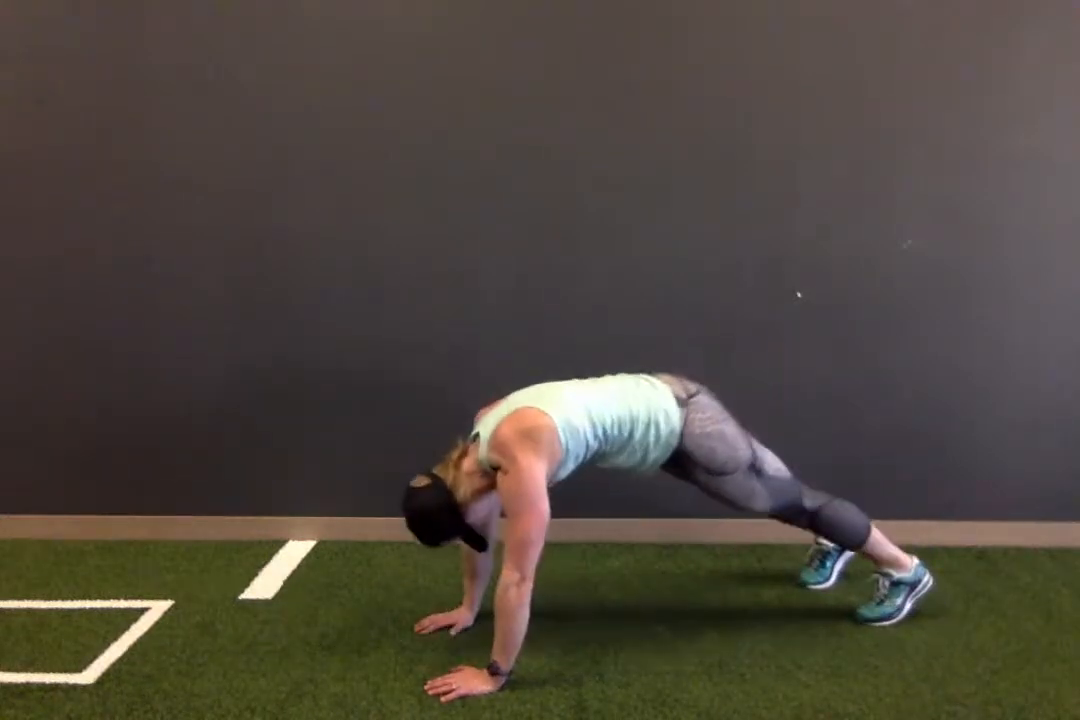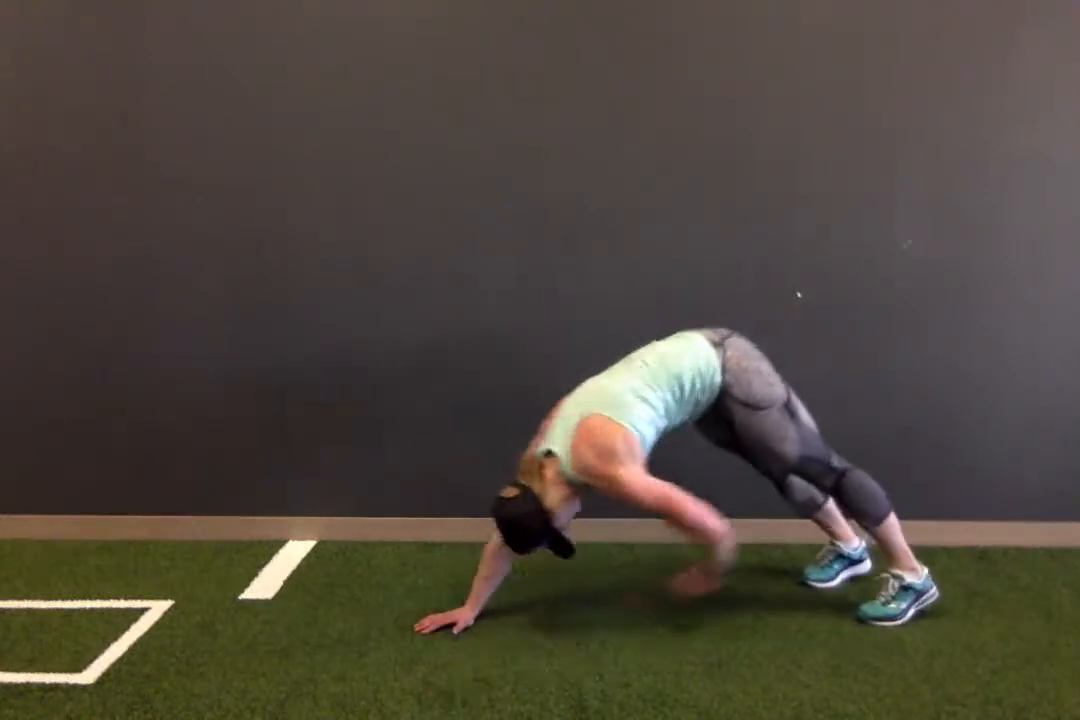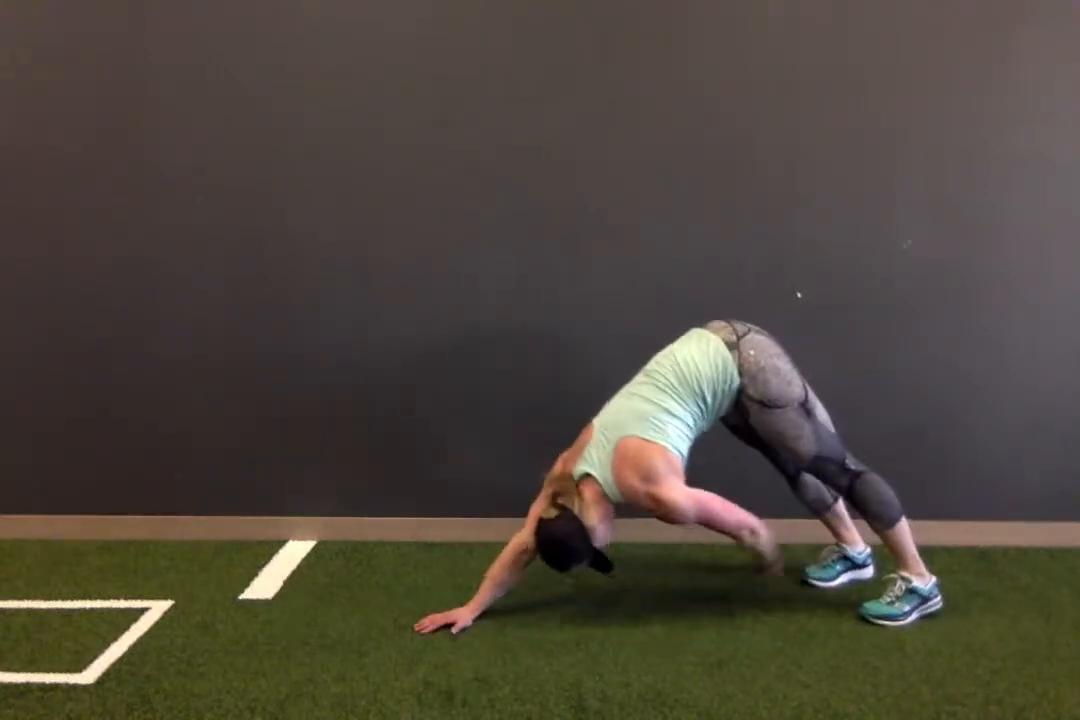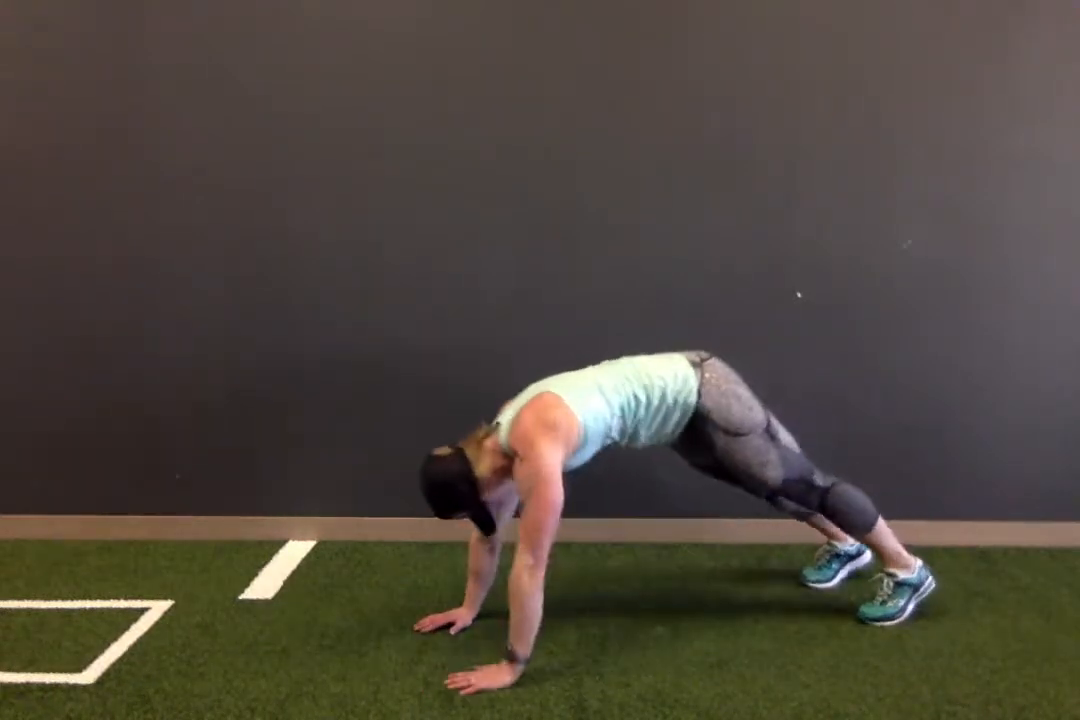
dt=0.5s
person 1, frame 1
left shoulder: (518, 458)
right shoulder: (483, 432)
left elbow: (517, 577)
right elbow: (477, 530)
left wrist: (494, 674)
right wrist: (469, 607)
left hip: (678, 421)
right hip: (655, 407)
left knee: (788, 499)
right knee: (769, 491)
left ankle: (903, 571)
right ankle: (831, 546)
person 1, frame 2
left shoulder: (610, 471)
right shoulder: (541, 456)
left elbow: (715, 530)
right elbow: (507, 535)
left wrist: (707, 576)
right wrist: (471, 608)
left hip: (722, 367)
right hip: (696, 363)
left knee: (820, 464)
right knee: (773, 463)
left ankle: (911, 576)
right ankle: (847, 546)
person 1, frame 3
left shoulder: (647, 485)
right shoulder: (567, 474)
left elbow: (748, 526)
right elbow: (524, 541)
left wrist: (771, 563)
right wrist: (472, 608)
left hip: (743, 362)
right hip: (716, 351)
left knee: (836, 465)
right knee: (789, 458)
left ankle: (918, 581)
right ankle: (852, 551)
person 1, frame 4
left shoulder: (534, 447)
right shoulder: (496, 440)
left elbow: (530, 563)
right elbow: (486, 533)
left wrist: (511, 665)
right wrist: (468, 608)
left hip: (699, 393)
right hip: (678, 391)
left knee: (802, 481)
right knee: (758, 479)
left ankle: (907, 570)
right ankle: (845, 544)
